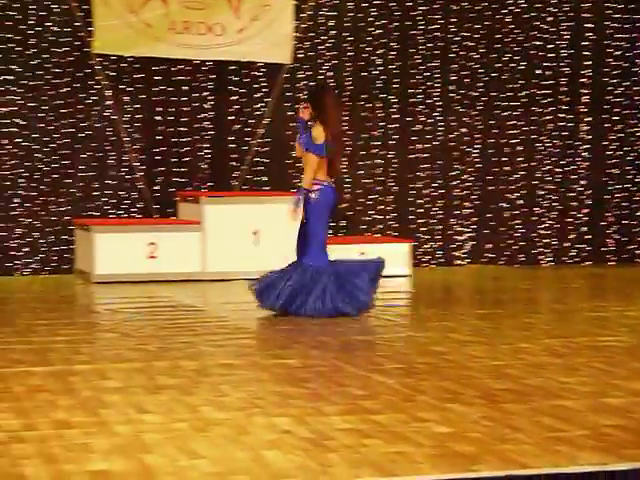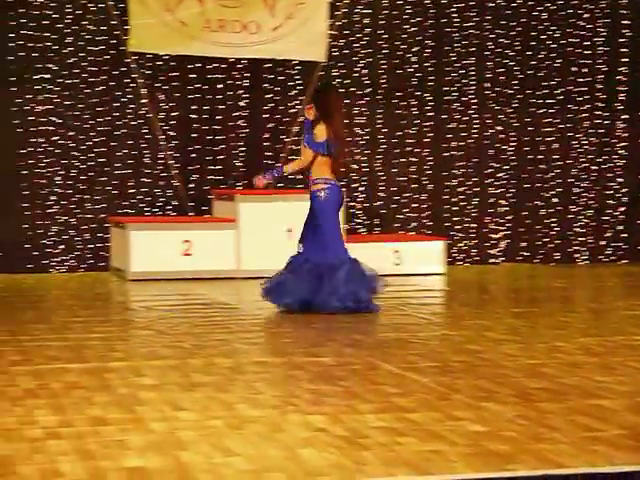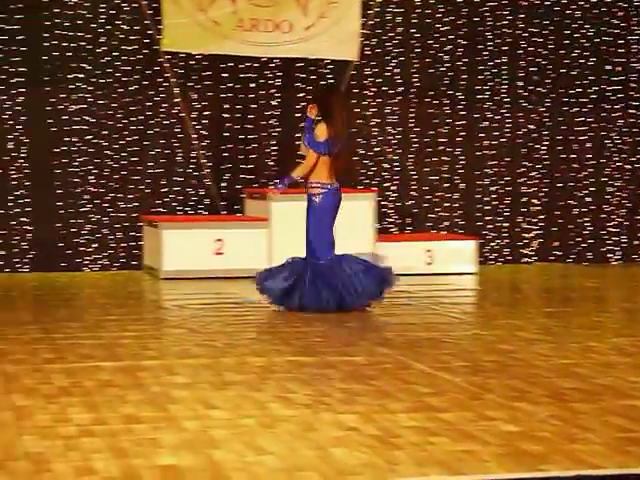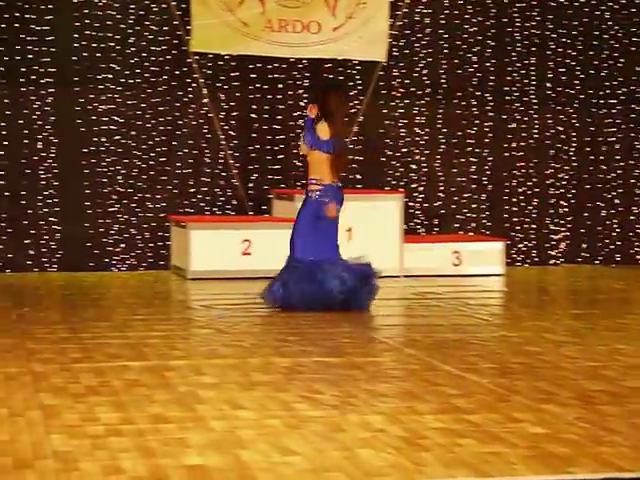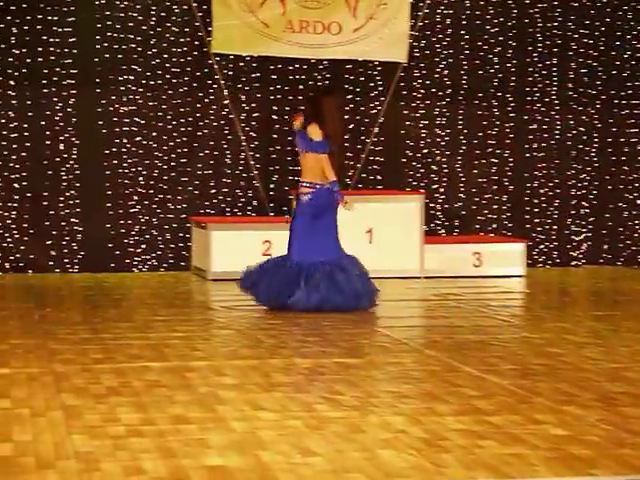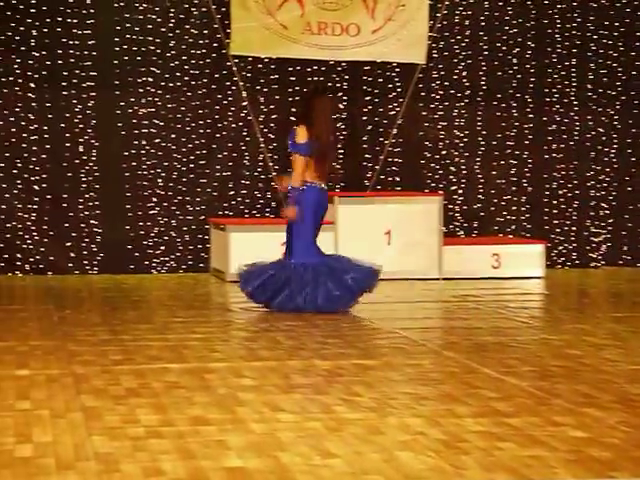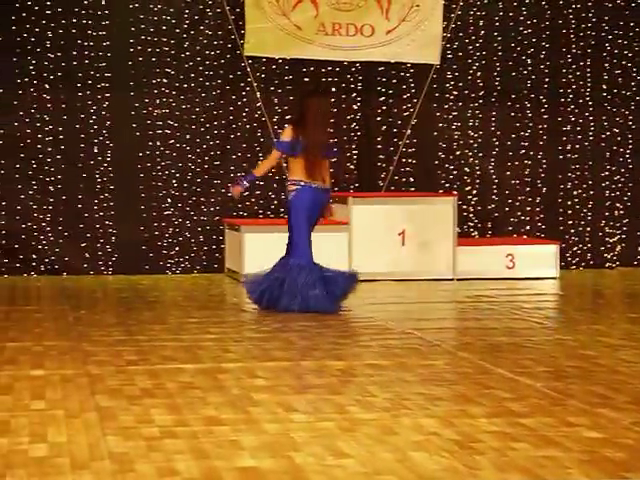
dt=0.2s
person 1, frame 1
left shoulder: (319, 129)
right shoulder: (323, 129)
left elbow: (313, 168)
right elbow: (299, 152)
left wrist: (298, 200)
right wrist: (302, 121)
left hip: (317, 192)
right hip: (321, 192)
left knee: (314, 250)
right knee: (309, 248)
left ankle: (321, 301)
person 1, frame 2
left shoulder: (322, 128)
right shoulder: (331, 129)
left elbow: (303, 161)
right elbow: (308, 151)
left wrist: (269, 176)
right wrist: (307, 121)
left hip: (324, 191)
right hip: (327, 190)
left knee: (332, 247)
right knee: (309, 246)
left ankle: (350, 295)
right ankle: (305, 296)
person 1, frame 3
left shoulder: (322, 128)
right shoulder: (332, 130)
left elbow: (308, 163)
right elbow: (305, 149)
left wrist: (281, 184)
right wrist: (309, 120)
left hip: (320, 192)
right hip: (329, 191)
left knee: (320, 249)
right knee: (318, 248)
left ankle: (362, 281)
right ankle: (321, 295)
person 1, frame 4
left shoulder: (322, 126)
right shoulder: (331, 127)
left elbow: (325, 164)
right elbow: (304, 149)
left wrist: (329, 198)
right wrist: (309, 119)
left hip: (319, 190)
right hip: (331, 191)
left knee: (302, 244)
right knee: (325, 247)
left ankle: (311, 293)
person 1, frame 5
left shoulder: (313, 129)
right shoulder: (324, 131)
left elbow: (325, 163)
left wrist: (338, 193)
right wrist: (298, 130)
left hip: (311, 192)
right hip: (325, 194)
left knee: (300, 247)
right knee: (328, 248)
left ankle: (295, 296)
right ankle: (347, 293)
person 1, frame 6
left shoulder: (302, 131)
right shoulder: (326, 134)
left elbow: (299, 167)
left wrist: (291, 200)
right wrist: (289, 180)
left hip: (303, 192)
right hip: (321, 193)
left knee: (298, 247)
right knee: (307, 245)
left ankle: (299, 297)
person 1, frame 7
left shoulder: (292, 131)
right shoulder: (323, 134)
left elbow: (271, 160)
left wrist: (244, 181)
right wrist: (328, 198)
left hip: (298, 192)
right hip: (319, 193)
left knee: (300, 247)
right knee: (298, 245)
left ankle: (307, 296)
